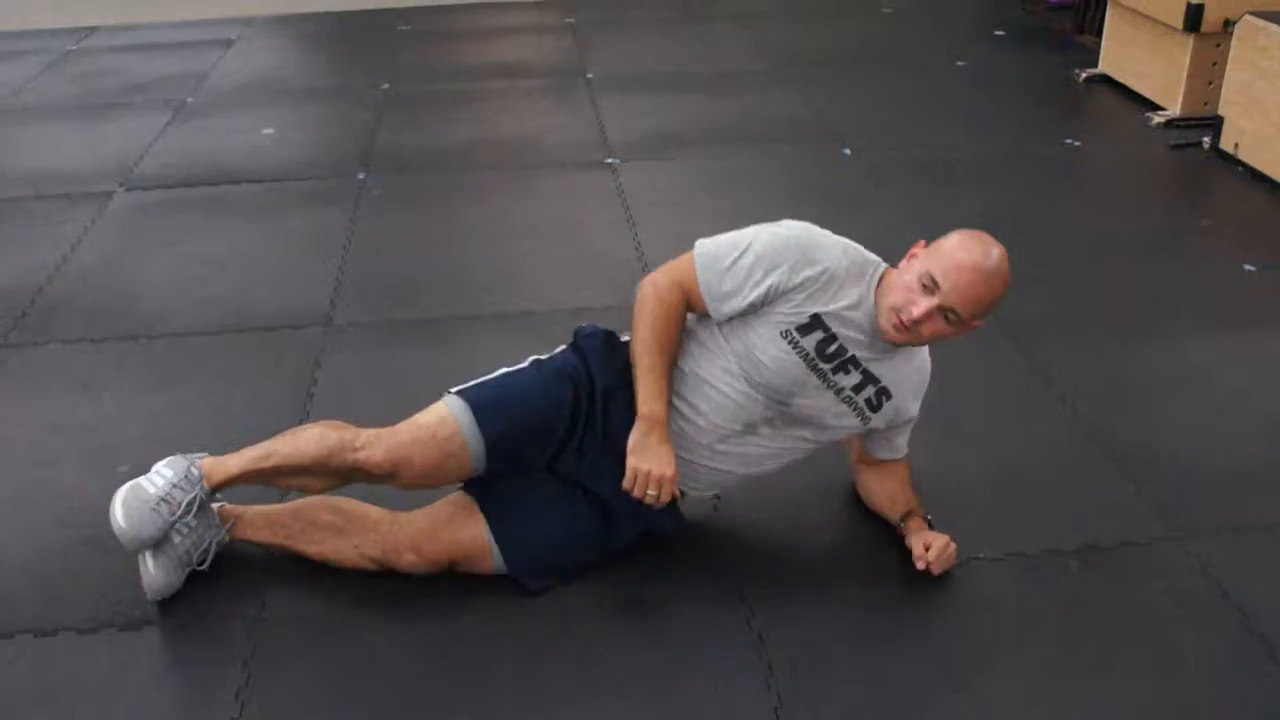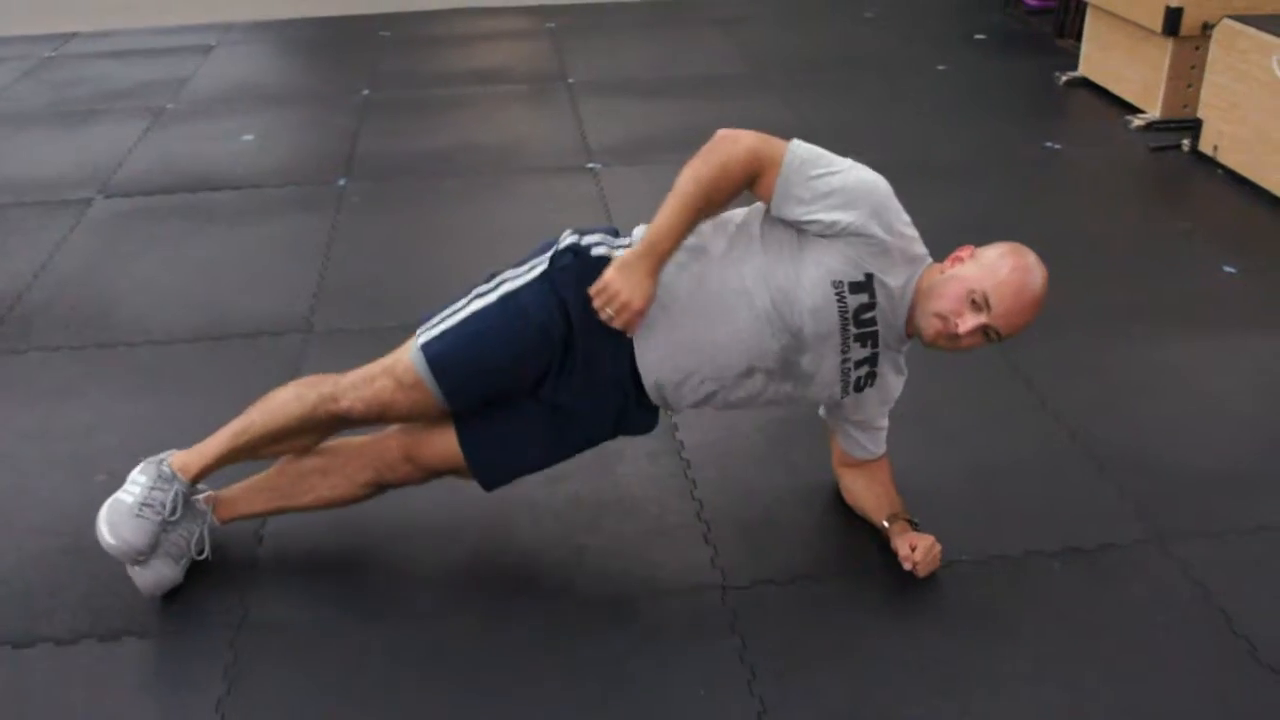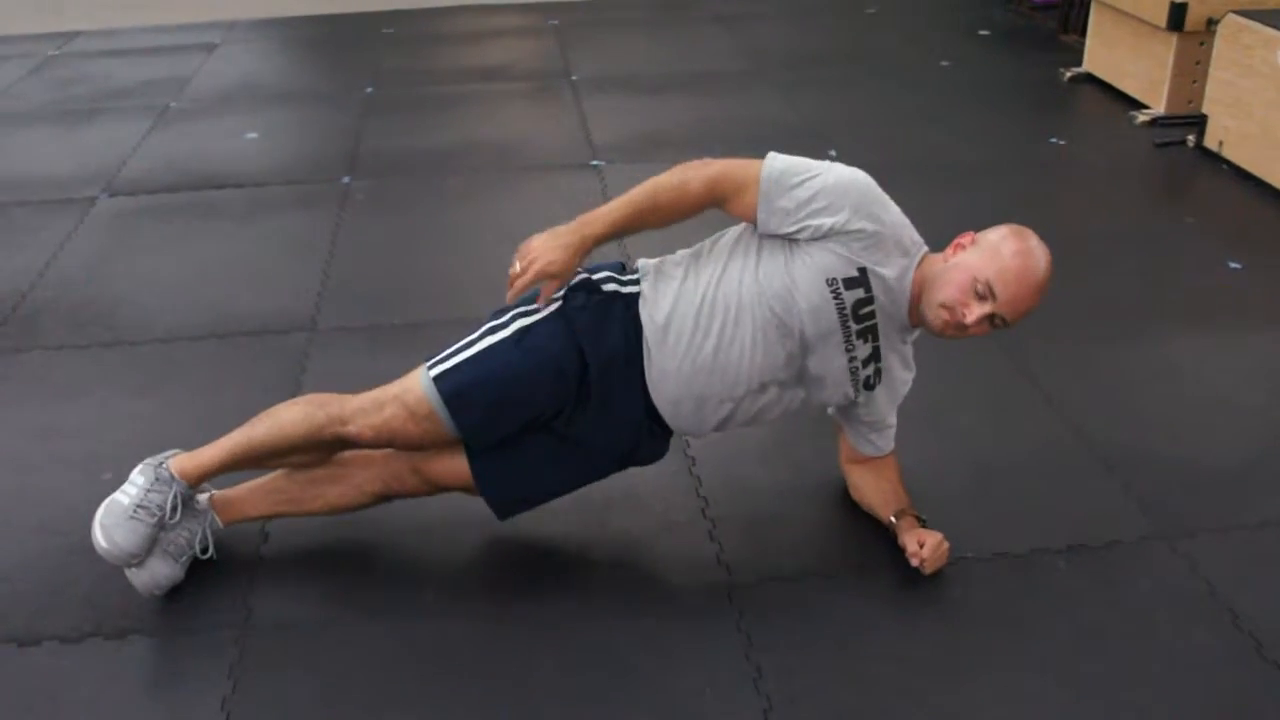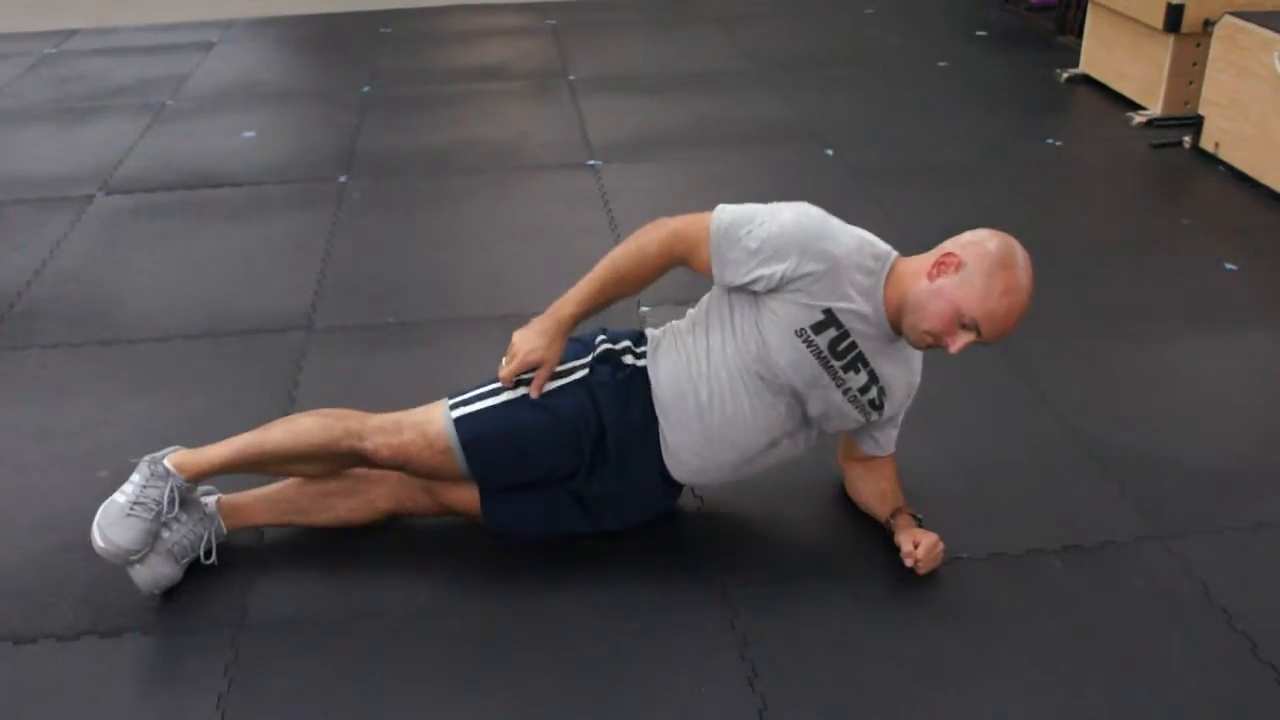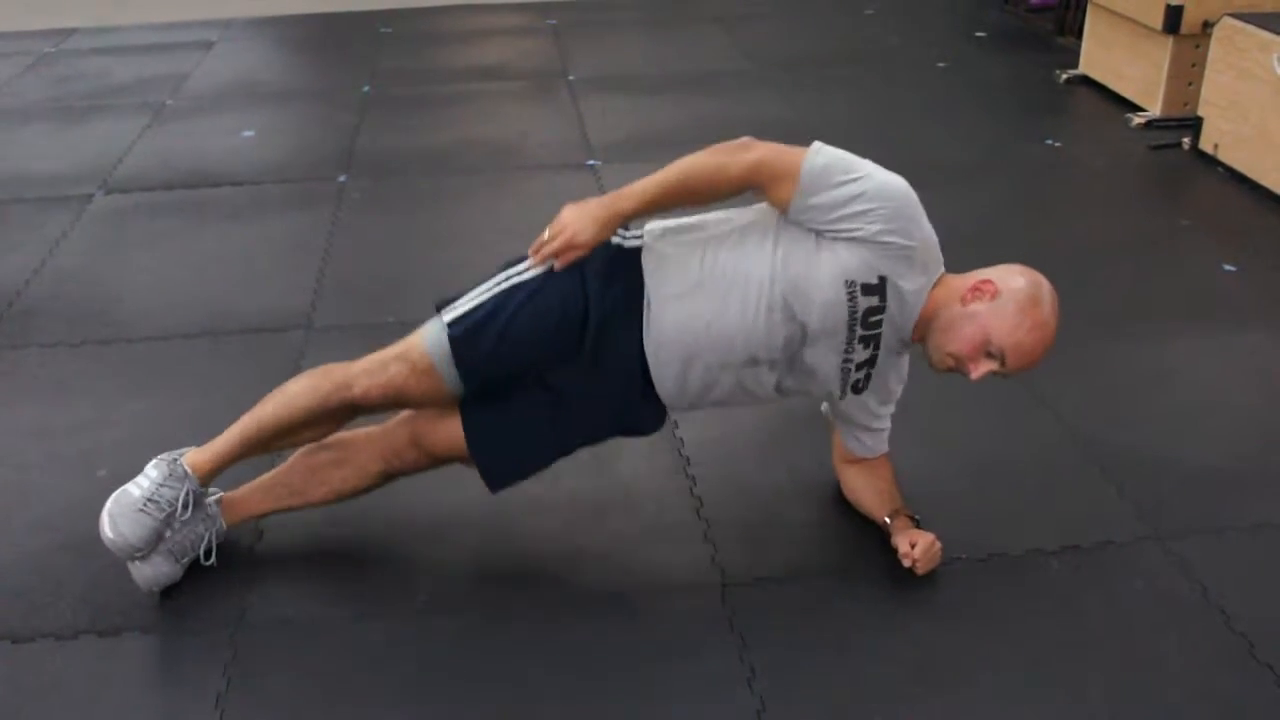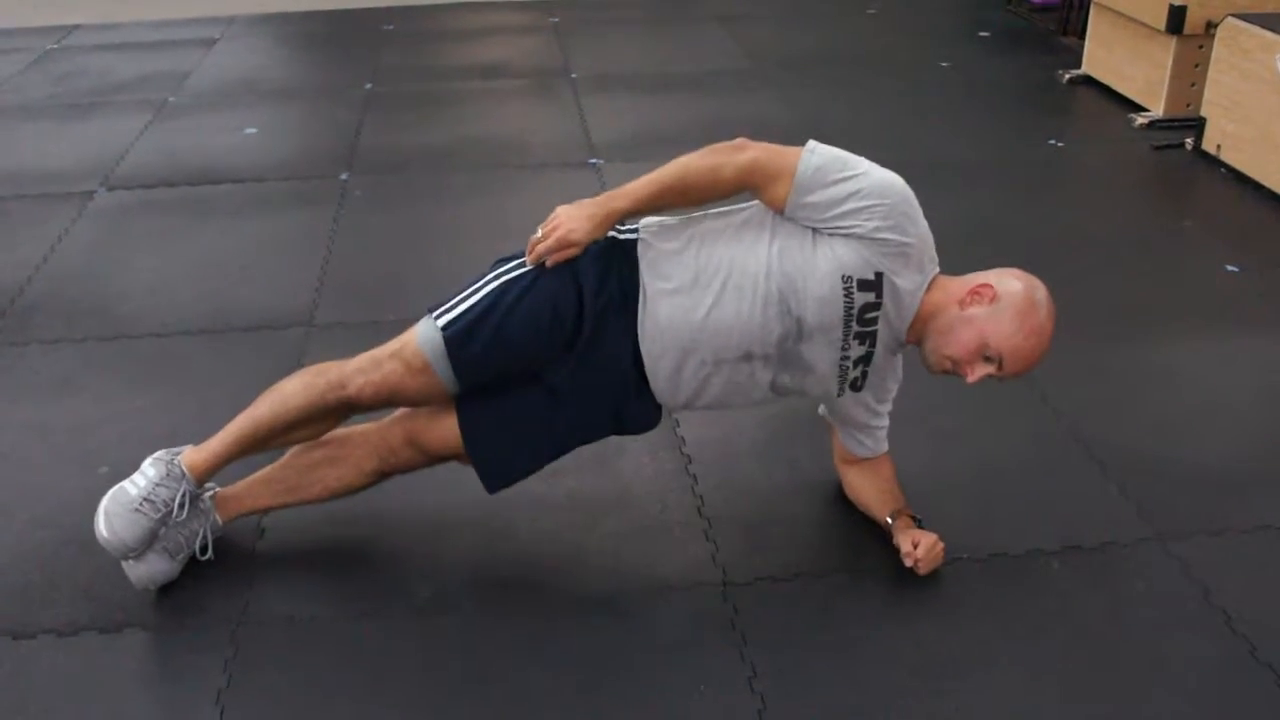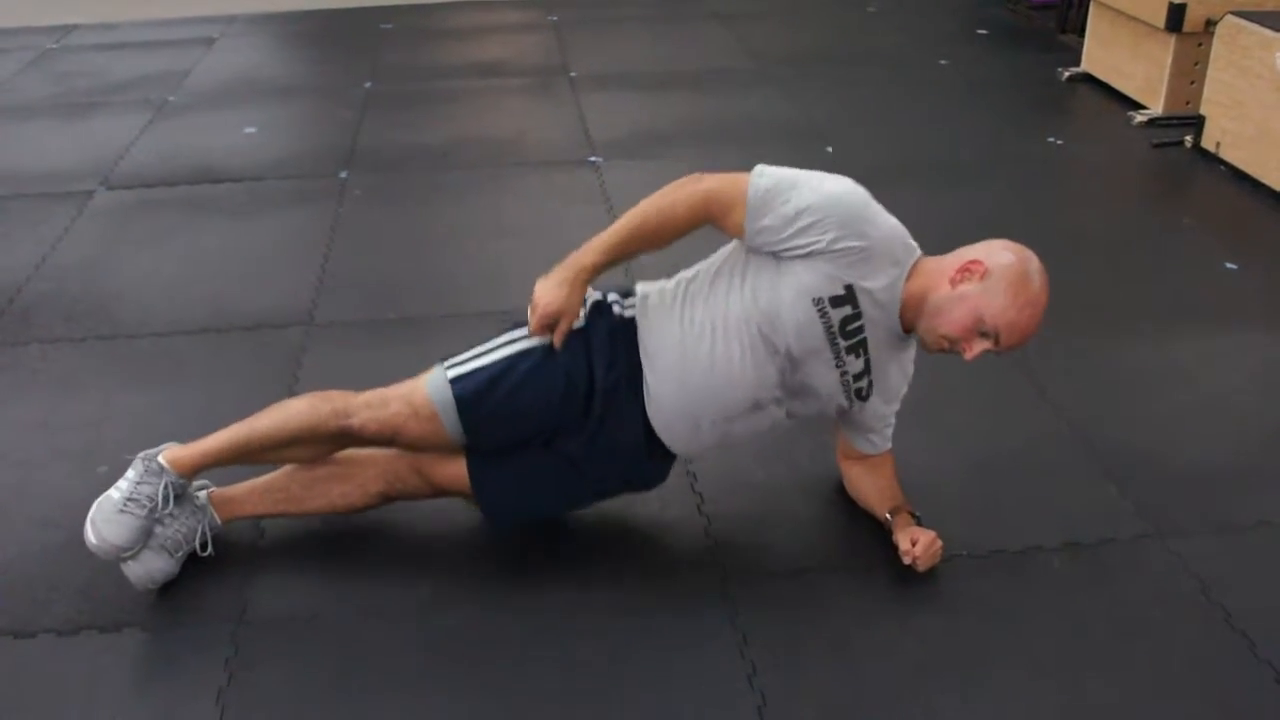
dt=0.5s
person 1, frame 1
left shoulder: (905, 383)
right shoulder: (810, 259)
left elbow: (877, 464)
right elbow: (662, 286)
left wrist: (916, 525)
right wrist: (652, 424)
left hip: (630, 502)
right hip: (607, 390)
left knee: (414, 546)
right knee: (395, 456)
left ankle: (218, 525)
right ankle: (205, 473)
person 1, frame 2
left shoulder: (878, 371)
right shoulder: (871, 214)
left elbow: (857, 462)
right elbow: (738, 148)
left wrist: (900, 528)
right wrist: (647, 253)
left hip: (616, 393)
right hip: (585, 304)
left knee: (408, 458)
right knee: (368, 397)
left ankle: (205, 516)
right ankle: (183, 472)
person 1, frame 3
left shoulder: (888, 367)
right shoulder: (862, 213)
left elbow: (864, 459)
right elbow: (713, 180)
left wrist: (908, 524)
right wrist: (579, 233)
left hip: (627, 423)
right hip: (606, 330)
left knee: (417, 475)
right knee: (375, 424)
left ankle: (207, 519)
right ankle: (181, 474)
person 1, frame 4
left shoulder: (898, 378)
right shoulder: (820, 249)
left elbow: (865, 462)
right elbow: (673, 236)
left wrist: (906, 525)
right wrist: (553, 320)
left hip: (641, 482)
right hip: (619, 396)
left knee: (421, 491)
right knee: (392, 441)
left ankle: (209, 519)
right ankle: (180, 471)
person 1, frame 5
left shoulder: (887, 365)
right shoulder: (892, 217)
left elbow: (859, 458)
right elbow: (750, 160)
left wrist: (901, 524)
right wrist: (608, 206)
left hip: (627, 388)
right hip: (608, 292)
left knee: (419, 443)
right knee: (383, 384)
left ankle: (216, 517)
right ankle: (194, 470)
person 1, frame 6
left shoulder: (877, 368)
right shoulder: (890, 215)
left elbow: (859, 457)
right elbow: (745, 160)
left wrist: (903, 525)
right wrist: (602, 206)
left hip: (620, 388)
right hip: (602, 289)
left knee: (414, 440)
right knee: (376, 381)
left ankle: (208, 514)
right ankle: (188, 471)
person 1, frame 7
left shoulder: (887, 370)
right shoulder: (854, 227)
left elbow: (861, 456)
right elbow: (703, 193)
left wrist: (903, 521)
right wrist: (575, 270)
left hip: (634, 445)
right hip: (609, 356)
left knee: (416, 474)
right knee: (385, 420)
left ankle: (207, 514)
right ankle: (176, 468)
